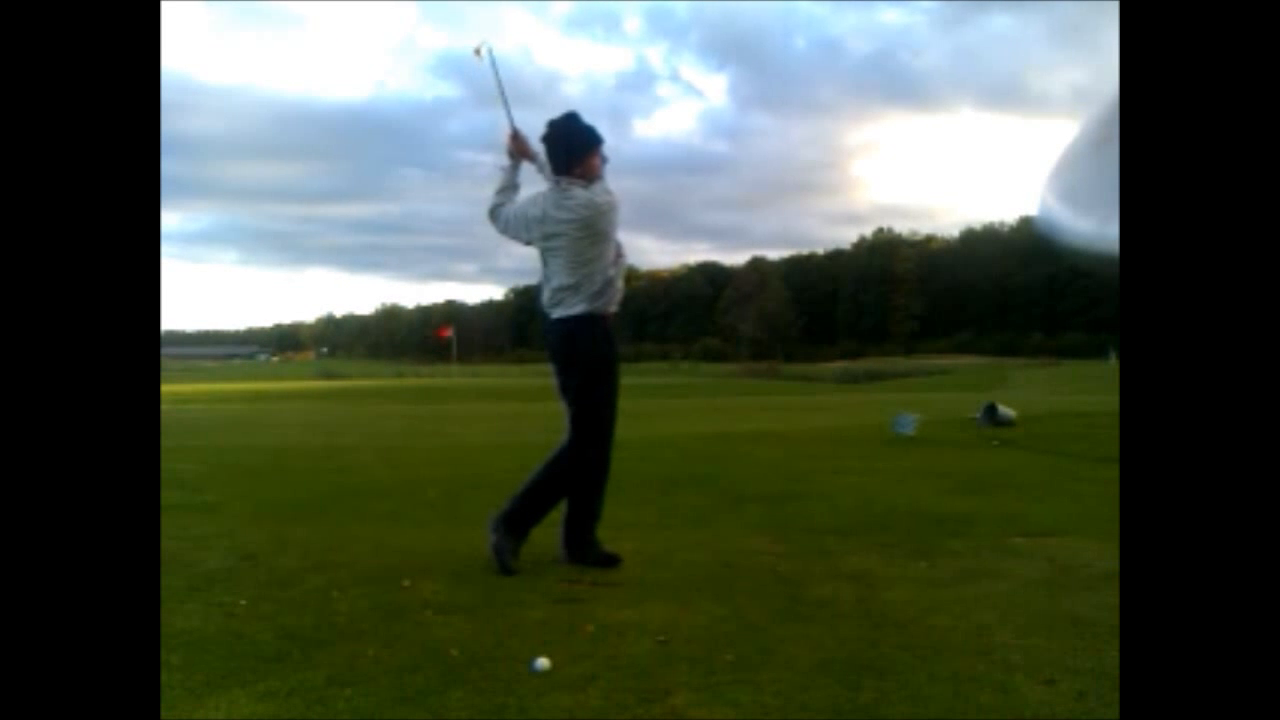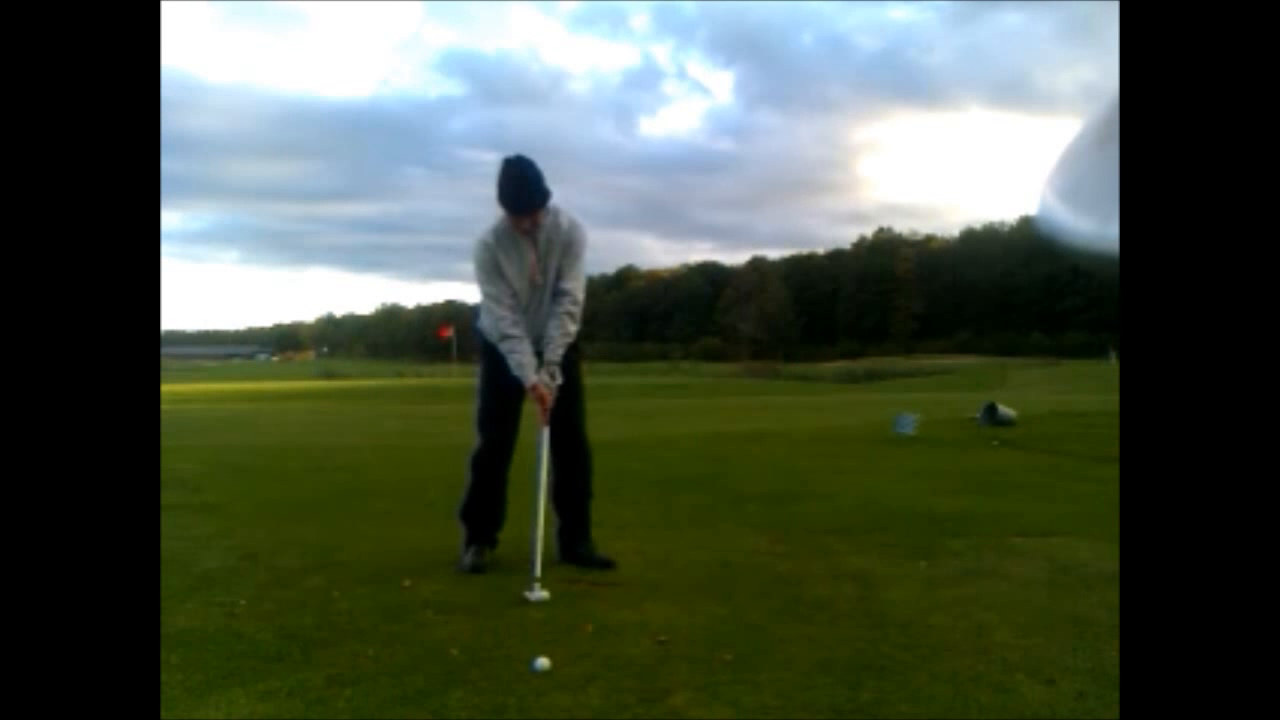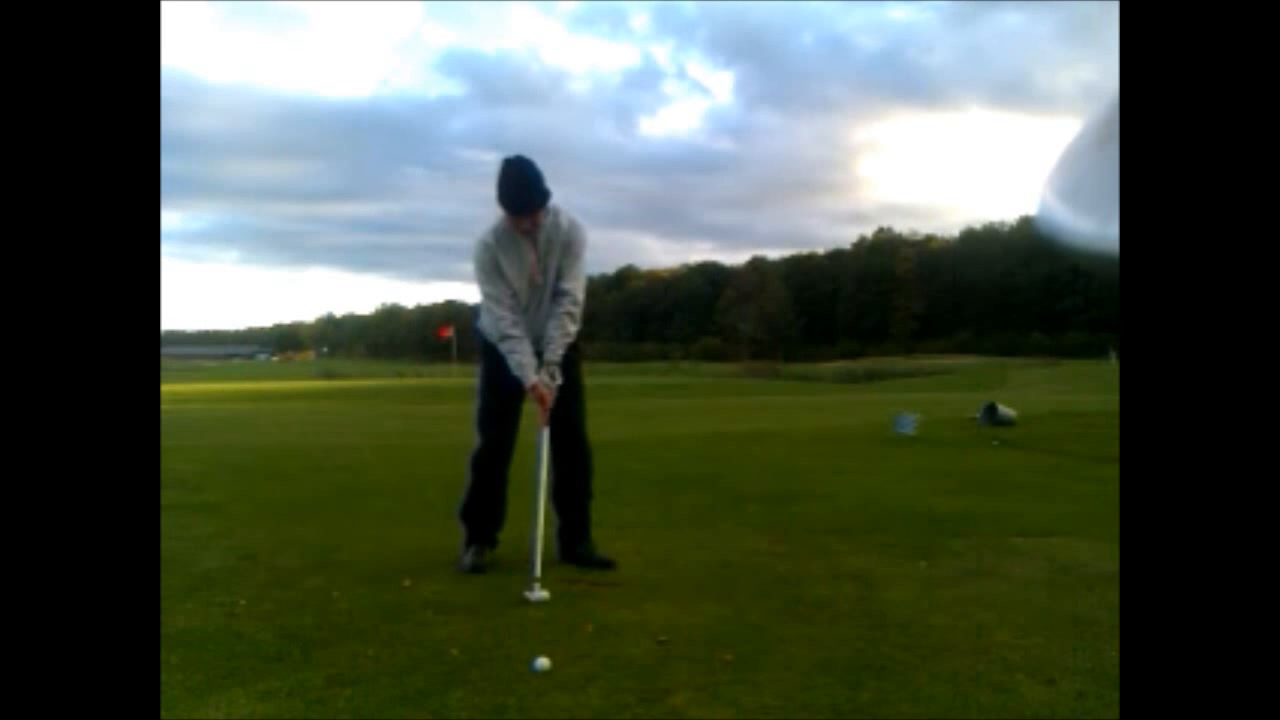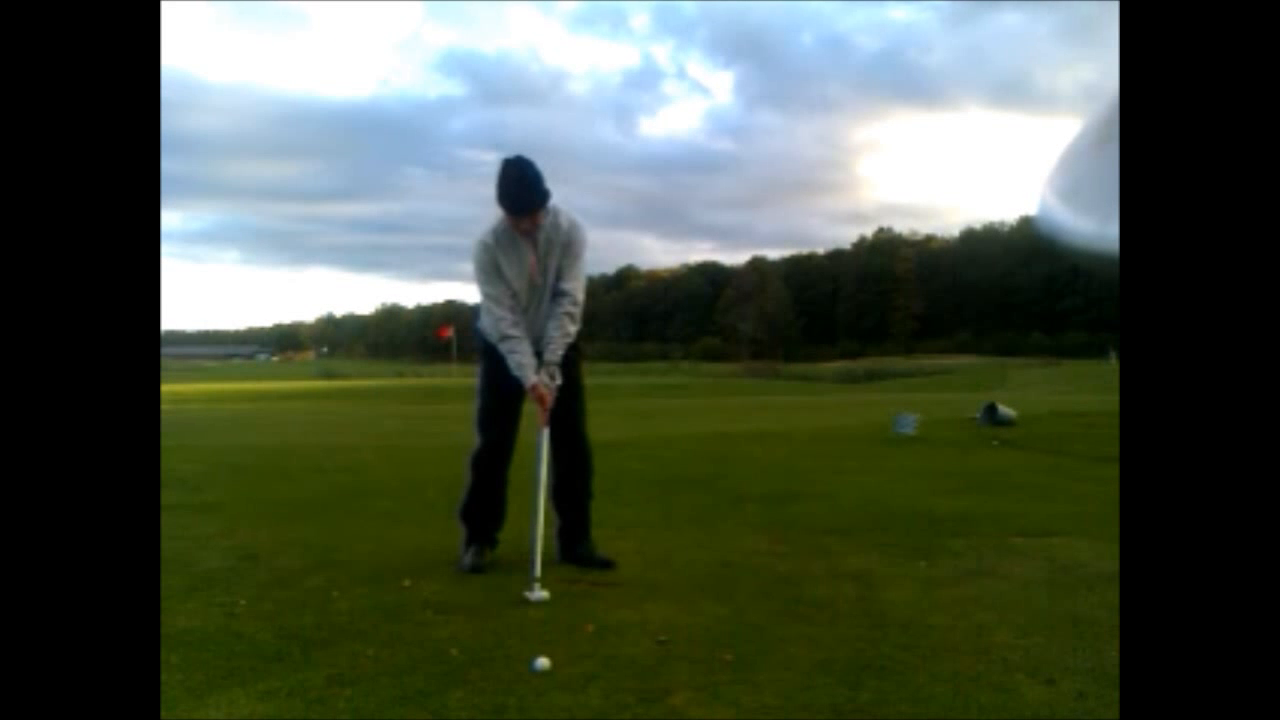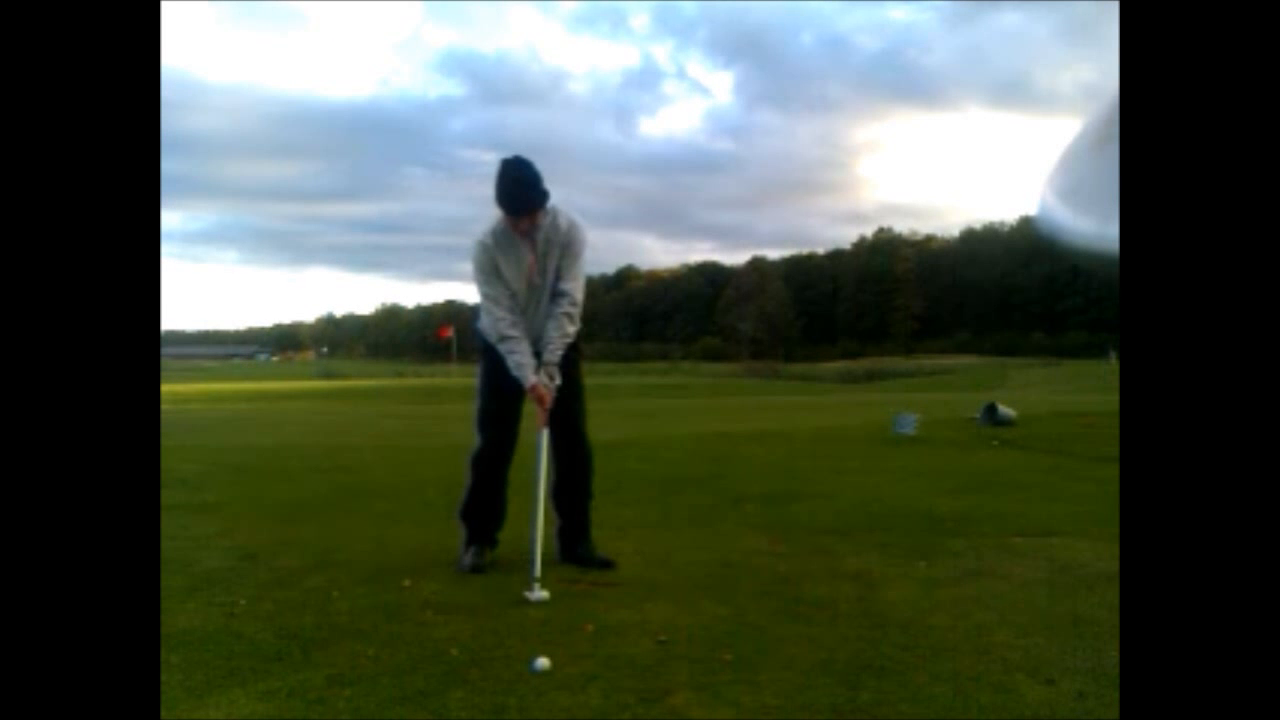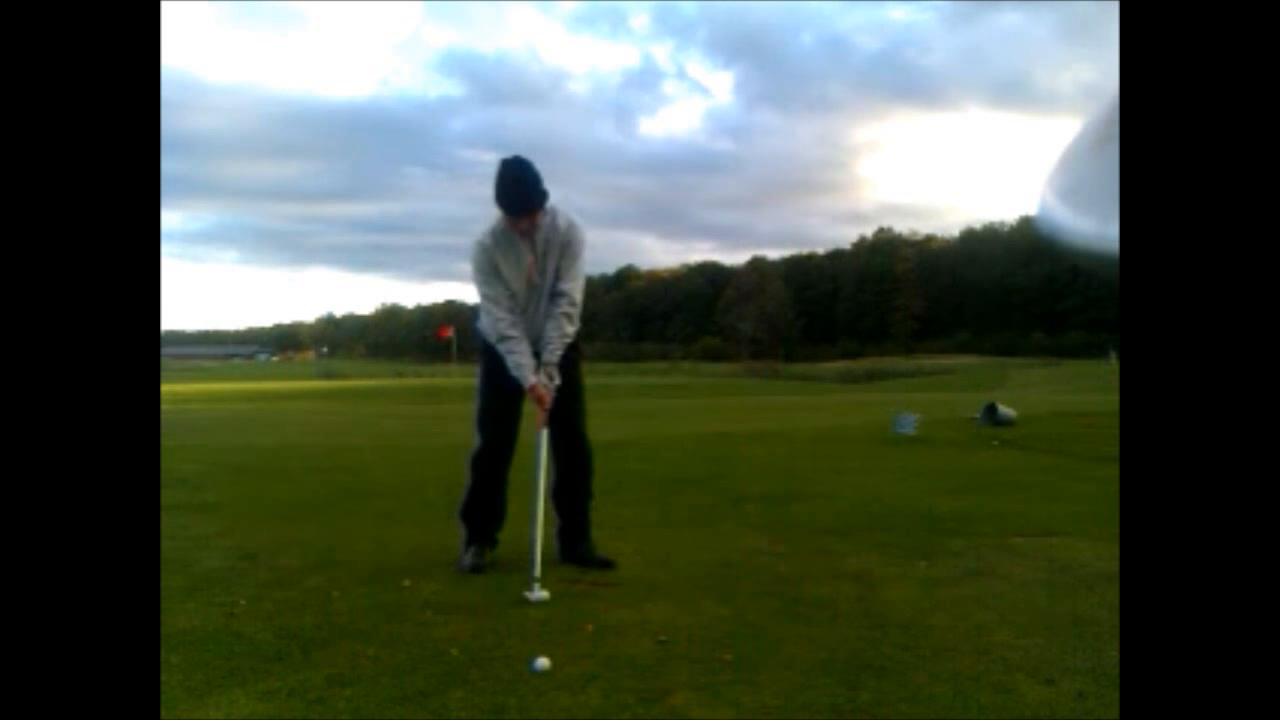
dt=0.4s
person 1, frame 1
left shoulder: (537, 207)
right shoulder: (600, 204)
left elbow: (499, 213)
left wrist: (516, 162)
right wrist: (532, 159)
left hip: (562, 327)
right hip: (587, 329)
left knee: (591, 436)
right knee: (589, 440)
left ankle: (579, 538)
right ankle: (514, 521)
person 1, frame 2
left shoulder: (569, 231)
right shoulder: (489, 245)
left elbow: (569, 301)
right elbow: (503, 318)
left wrist: (550, 369)
right wrist: (530, 377)
left hip: (557, 344)
right hip: (504, 348)
left knee: (572, 442)
right knee: (494, 443)
left ankle: (575, 539)
right ankle: (479, 538)
person 1, frame 3
left shoulder: (569, 230)
right shoulder: (489, 245)
left elbow: (569, 301)
right elbow: (503, 318)
left wrist: (550, 368)
right wrist: (530, 378)
left hip: (558, 344)
right hip: (504, 348)
left knee: (572, 442)
right knee: (494, 443)
left ankle: (575, 539)
right ankle: (479, 538)
person 1, frame 4
left shoulder: (569, 230)
right shoulder: (488, 245)
left elbow: (569, 301)
right elbow: (503, 318)
left wrist: (550, 368)
right wrist: (530, 378)
left hip: (557, 344)
right hip: (504, 349)
left knee: (572, 442)
right knee: (494, 442)
left ankle: (576, 539)
right ankle: (479, 538)
person 1, frame 5
left shoulder: (568, 231)
right shoulder: (487, 246)
left elbow: (568, 302)
right elbow: (502, 318)
left wrist: (548, 369)
right wrist: (529, 379)
left hip: (558, 344)
right hip: (503, 349)
left knee: (573, 442)
right knee: (494, 443)
left ankle: (576, 539)
right ankle: (479, 538)
person 1, frame 6
left shoulder: (567, 231)
right shoulder: (487, 246)
left elbow: (567, 302)
right elbow: (501, 318)
left wrist: (548, 369)
right wrist: (529, 379)
left hip: (557, 344)
right hip: (502, 348)
left knee: (572, 442)
right knee: (494, 443)
left ankle: (575, 539)
right ankle: (479, 538)
